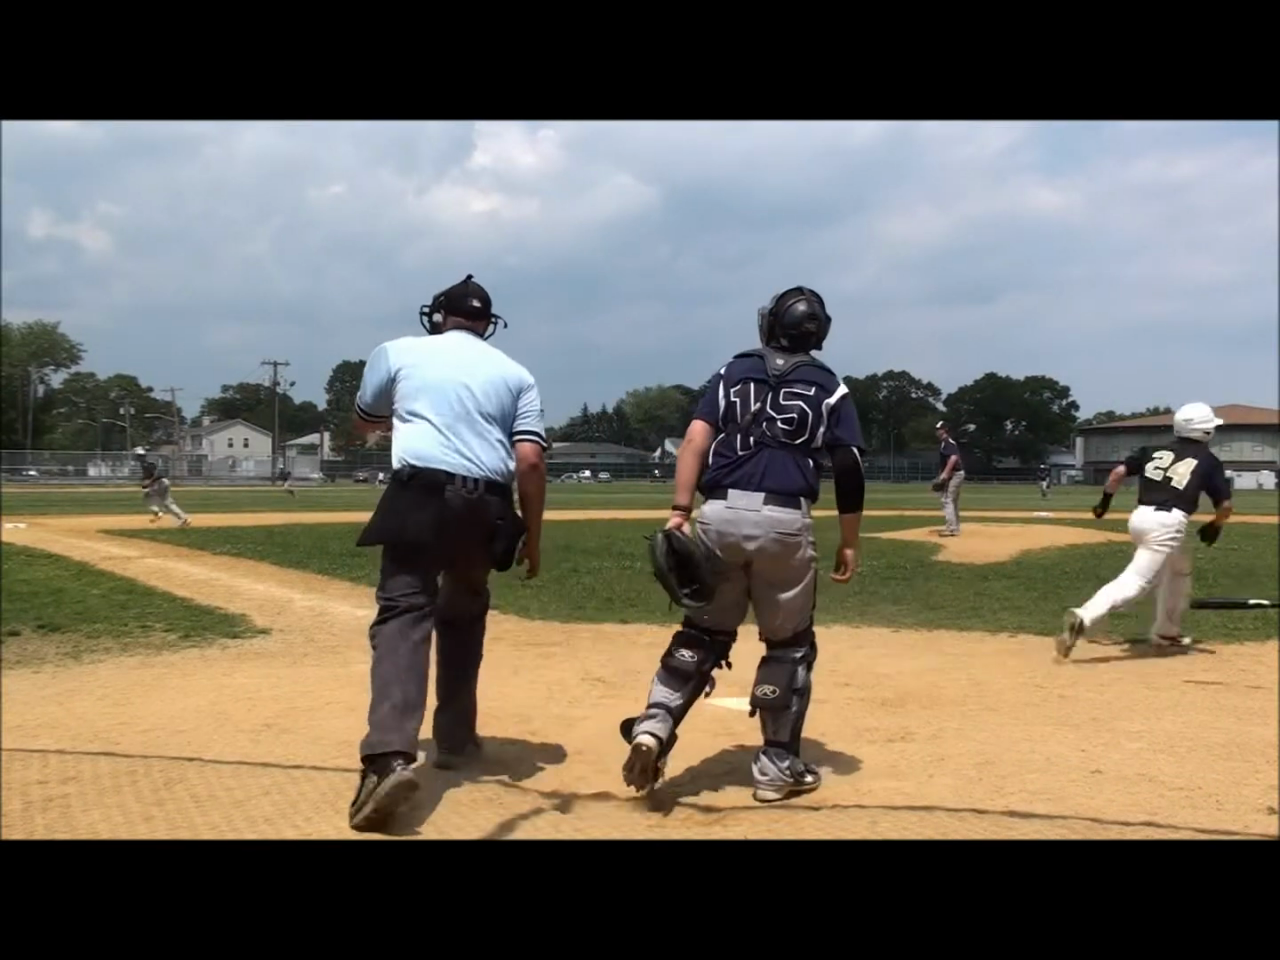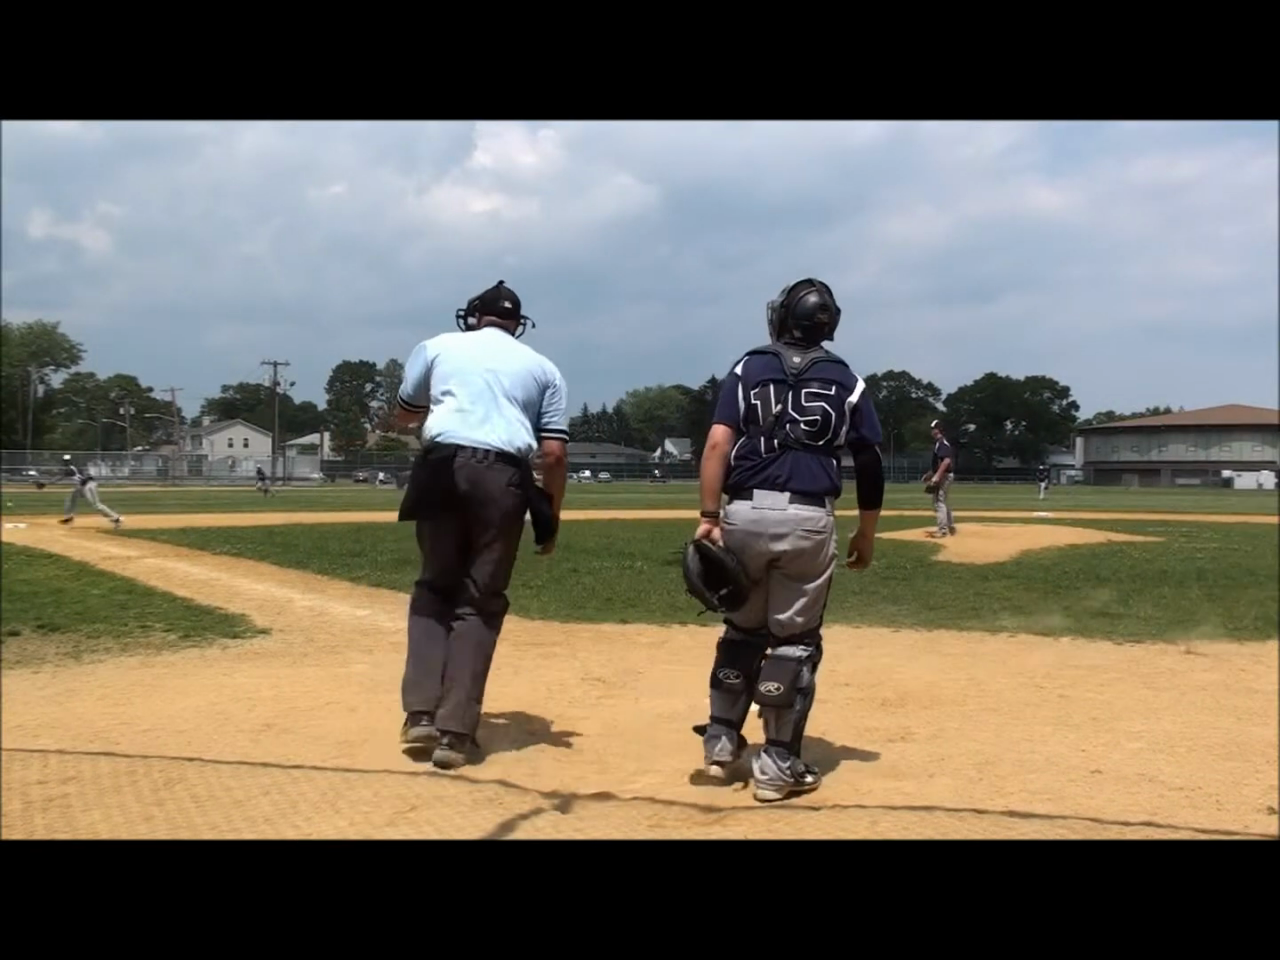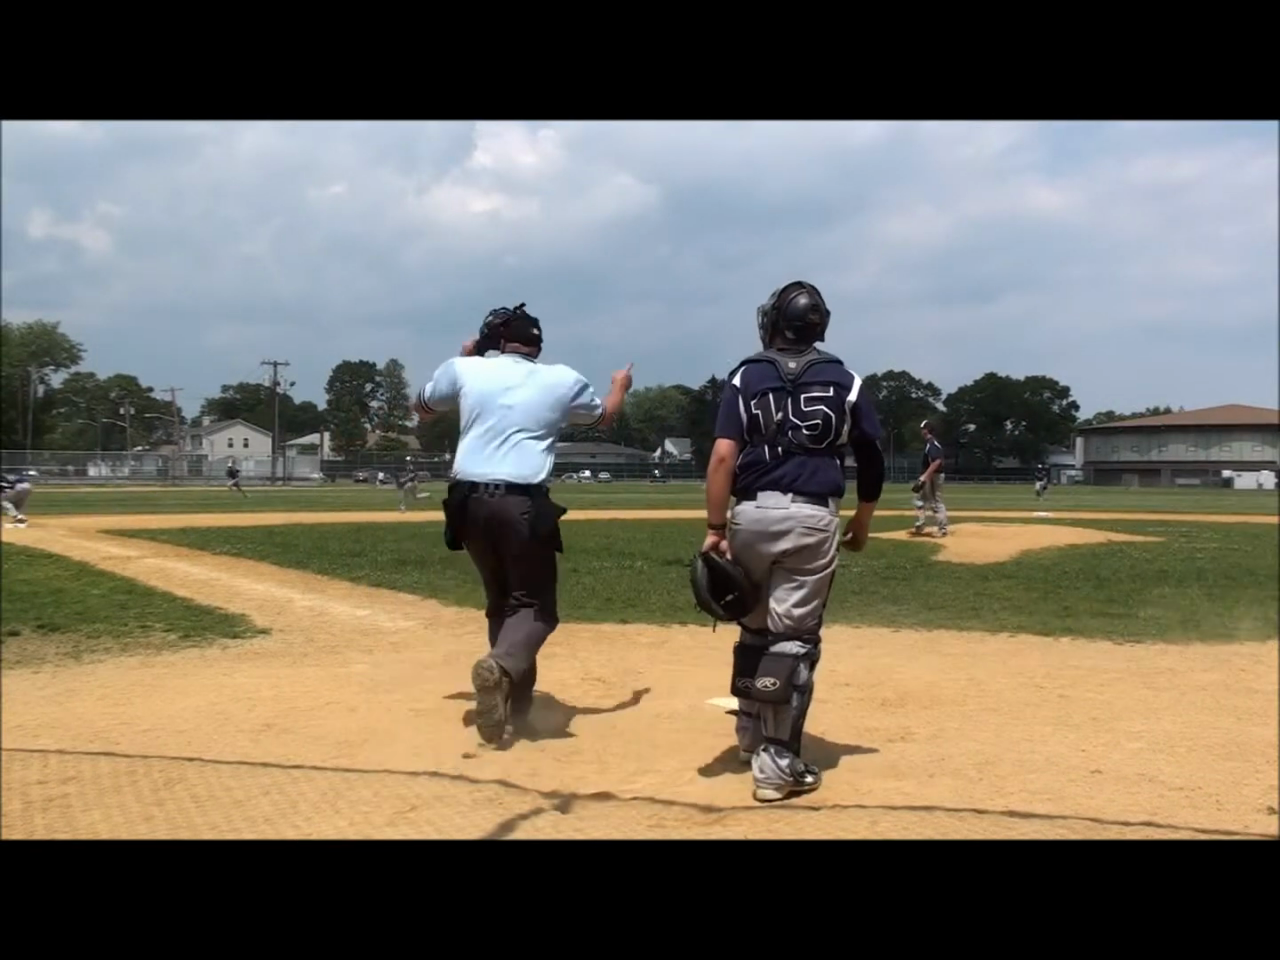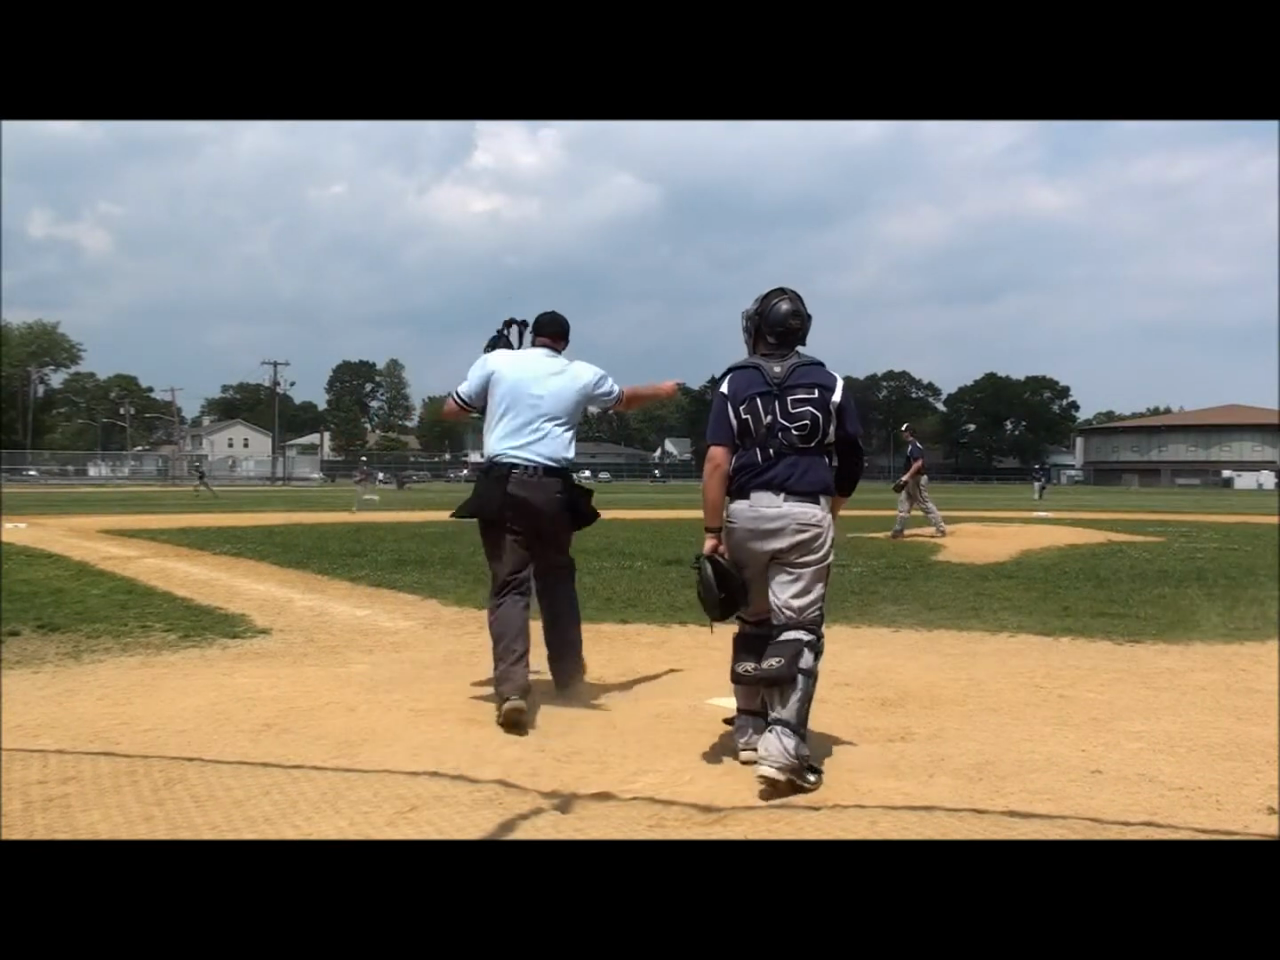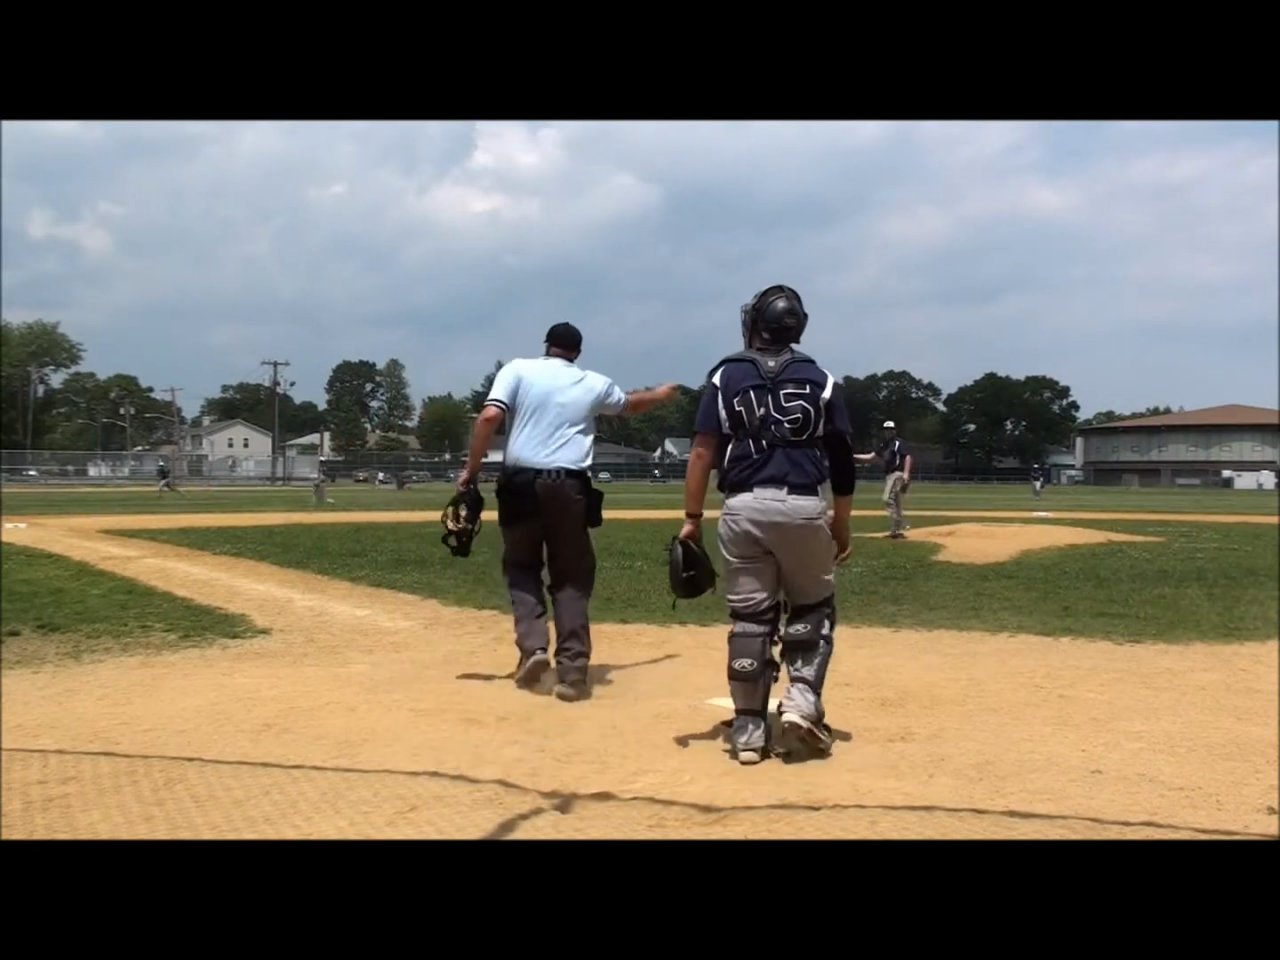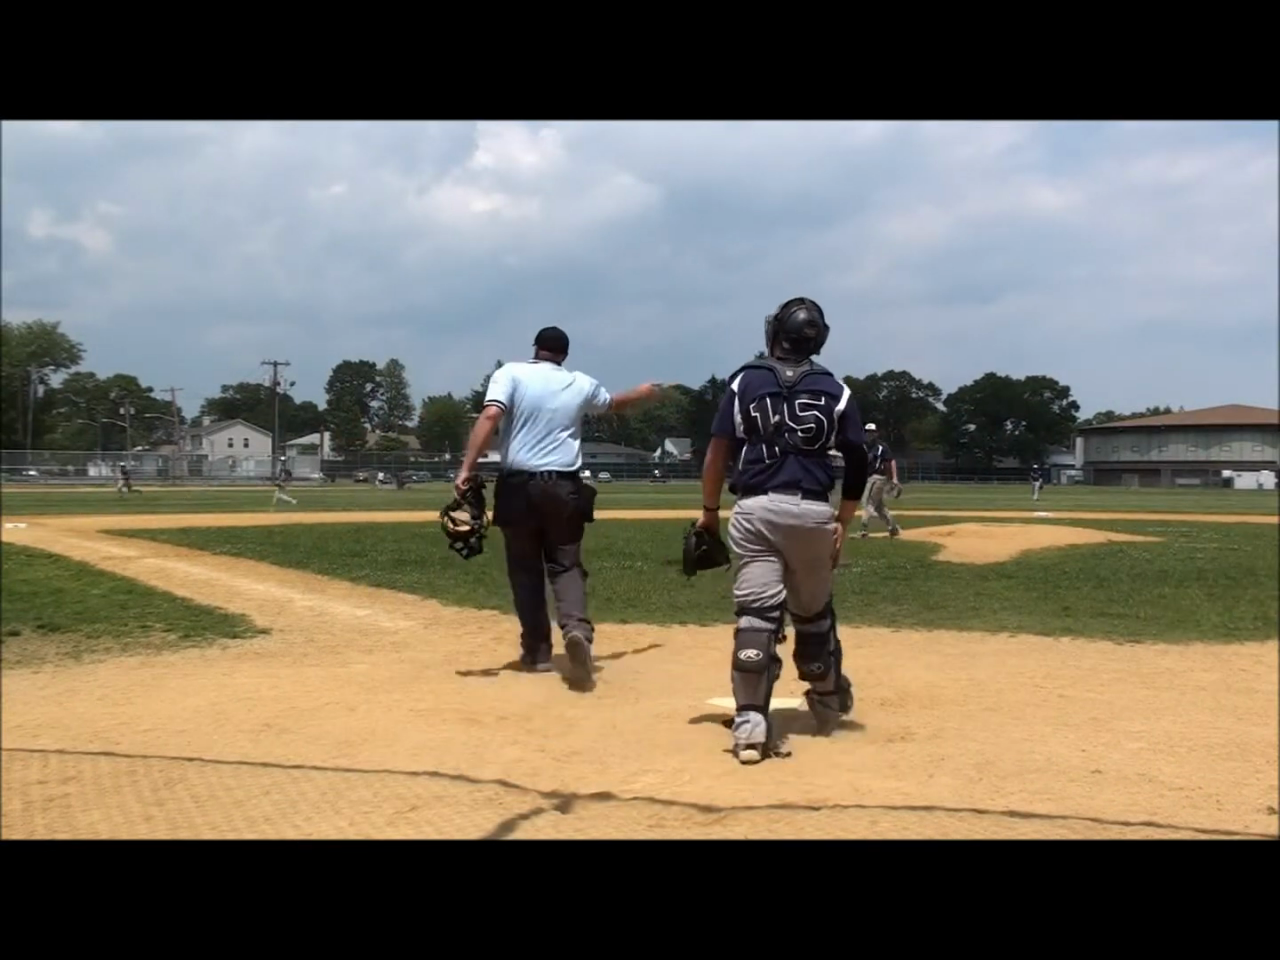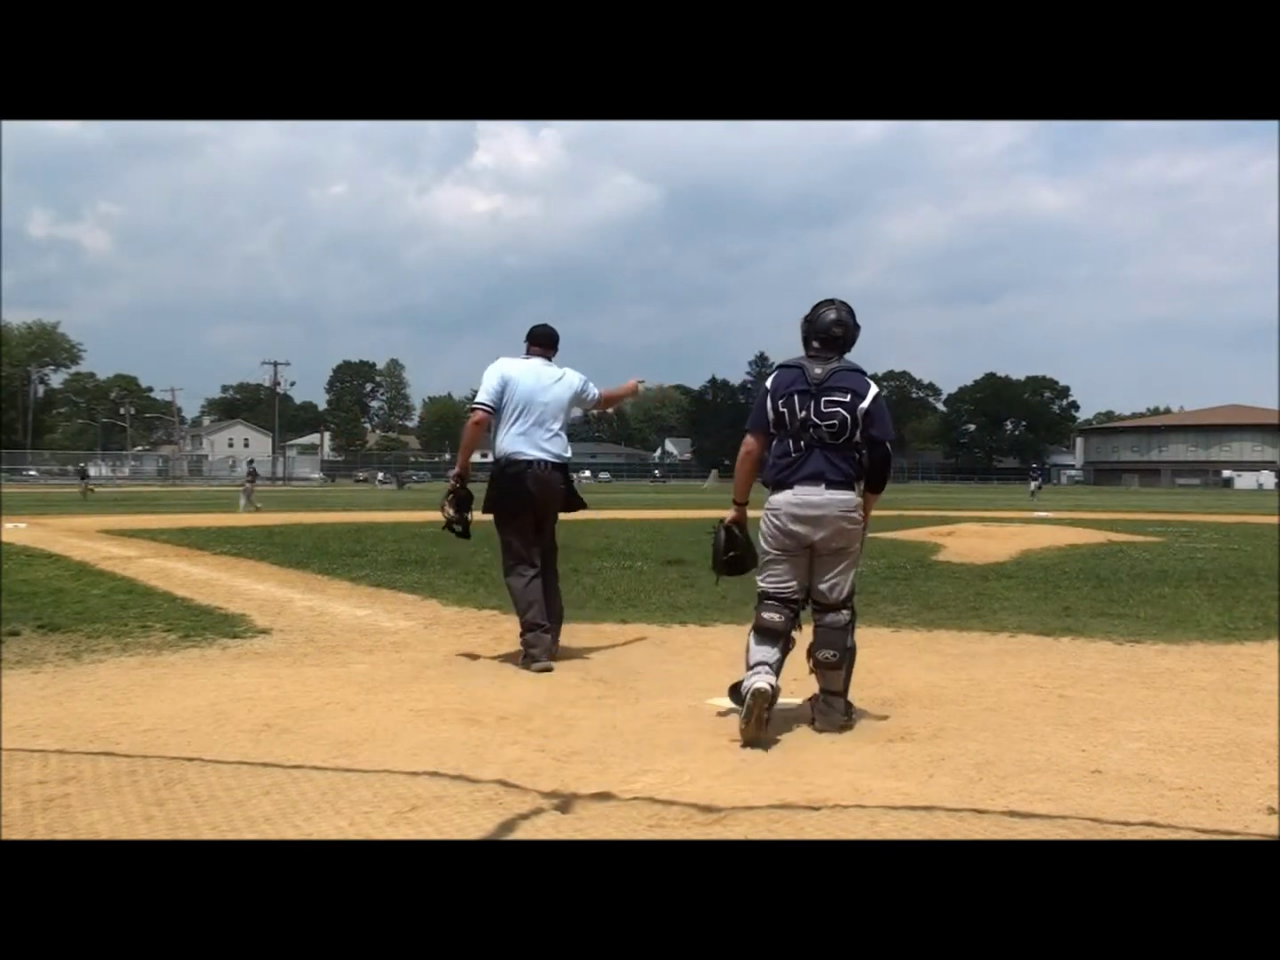
dt=0.3s
person 1, frame 1
left shoulder: (732, 372)
right shoulder: (828, 387)
left elbow: (695, 439)
right elbow: (848, 469)
left wrist: (680, 510)
right wrist: (849, 542)
left hip: (719, 515)
right hip: (783, 520)
left knee: (702, 633)
right knee: (788, 644)
left ankle: (656, 727)
right ankle: (776, 767)
person 1, frame 2
left shoulder: (747, 369)
right shoulder: (846, 381)
left elbow: (718, 443)
right elbow: (870, 465)
left wrist: (708, 516)
right wrist: (867, 533)
left hip: (745, 514)
right hip: (808, 519)
left knee: (742, 633)
right knee: (796, 641)
left ankle: (720, 746)
right ankle: (777, 765)
person 1, frame 3
left shoulder: (745, 377)
right shoulder: (844, 381)
left elbow: (724, 456)
right elbow: (871, 461)
left wrist: (715, 528)
right wrist: (863, 520)
left hip: (752, 515)
right hip: (813, 518)
left knee: (755, 628)
right knee: (793, 637)
left ankle: (751, 731)
right ankle: (777, 765)
person 1, frame 4
left shoulder: (733, 383)
right shoulder: (828, 382)
left elbow: (718, 462)
right elbow: (852, 459)
left wrist: (712, 532)
right wrist: (830, 508)
left hip: (747, 515)
right hip: (805, 515)
left knee: (753, 623)
right knee: (795, 630)
left ankle: (749, 731)
right ankle: (782, 748)
person 1, frame 5
left shoulder: (726, 375)
right shoulder: (819, 379)
left elbow: (702, 452)
right elbow: (842, 457)
left wrist: (692, 517)
right wrist: (841, 520)
left hip: (743, 508)
right hip: (803, 507)
left knee: (750, 618)
right knee: (813, 609)
left ankle: (749, 730)
right ankle: (802, 702)
person 1, frame 6
left shoulder: (745, 382)
right shoulder: (835, 390)
left elbow: (717, 453)
right elbow: (857, 463)
left wrist: (709, 510)
right wrist: (843, 521)
left hip: (755, 510)
right hip: (811, 512)
left knee: (756, 617)
right knee: (813, 613)
left ankle: (750, 726)
right ankle: (826, 704)
person 1, frame 7
left shoulder: (779, 380)
right shoulder: (864, 387)
left elbow: (752, 448)
right elbow: (880, 459)
left wrist: (738, 506)
right wrist: (865, 510)
left hip: (785, 502)
right hip: (839, 503)
left knee: (776, 601)
right knee: (834, 606)
left ankle: (760, 677)
right ankle: (830, 706)
person 2, frame 1
left shoulder: (396, 352)
right shoulder: (515, 374)
left elbow: (365, 423)
right elbow: (529, 463)
right wrist: (532, 536)
left hip: (419, 496)
right hip: (486, 504)
left knee: (400, 621)
right knee: (462, 616)
left ankle: (391, 757)
right ankle: (454, 738)
person 2, frame 2
left shoulder: (435, 347)
right shoulder: (543, 368)
left elbow: (405, 416)
right elbow: (554, 454)
right wrist: (551, 518)
left hip: (444, 470)
right hip: (504, 479)
left knee: (435, 591)
right knee: (481, 605)
left ankle: (423, 714)
right ankle: (456, 733)
person 2, frame 3
left shoulder: (464, 370)
right shoulder: (561, 380)
left elbow: (422, 407)
right elbow: (606, 415)
right wrist: (621, 383)
left hip: (468, 500)
right hip: (523, 504)
left knee: (501, 599)
right knee: (533, 605)
left ankle: (510, 699)
right ankle: (501, 668)
person 2, frame 4
left shoulder: (496, 361)
right shoulder: (584, 374)
left elbow: (451, 410)
right elbow: (625, 399)
right wrist: (661, 391)
left hip: (500, 484)
right hip: (552, 487)
left knee: (510, 587)
right knee: (555, 574)
left ankle: (512, 688)
right ankle: (565, 669)
person 2, frame 5
left shoulder: (517, 369)
right shoulder: (594, 383)
left elbow: (490, 416)
right elbow: (630, 404)
left wrist: (471, 468)
right wrist: (659, 396)
left hip: (522, 485)
right hip: (570, 487)
left knee: (522, 570)
right knee: (571, 576)
left ankle: (533, 648)
right ankle: (572, 671)
person 2, frame 6
left shoulder: (511, 373)
right shoulder: (582, 384)
left elbow: (490, 416)
right elbow: (614, 403)
left wrist: (467, 467)
right wrist: (642, 393)
left hip: (519, 485)
right hip: (563, 487)
left knee: (525, 567)
right knee: (566, 565)
left ankle: (538, 651)
right ankle: (576, 630)
person 2, frame 7
left shoulder: (502, 368)
right shoulder: (571, 379)
left elbow: (479, 420)
right elbow: (602, 400)
left wrist: (461, 466)
right wrist: (628, 390)
left hip: (513, 475)
right hip: (554, 476)
left knee: (522, 562)
right knee: (545, 555)
left ankle: (537, 648)
right ankle: (550, 635)
